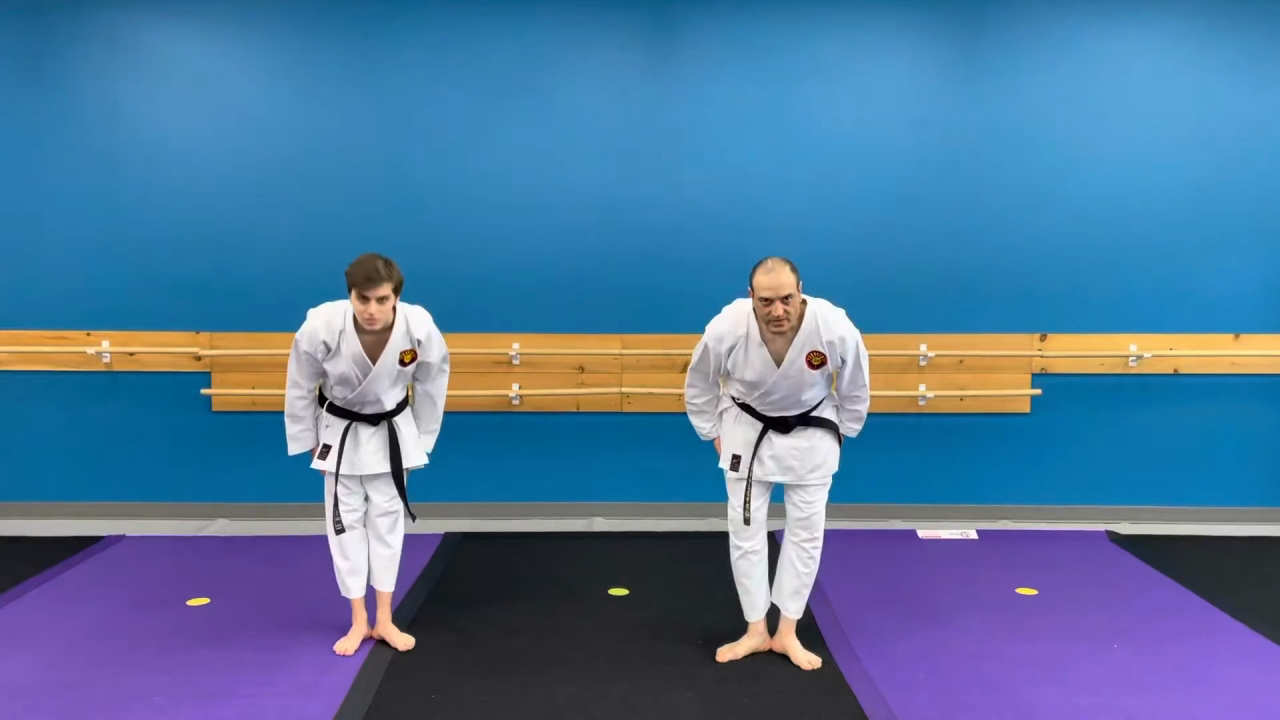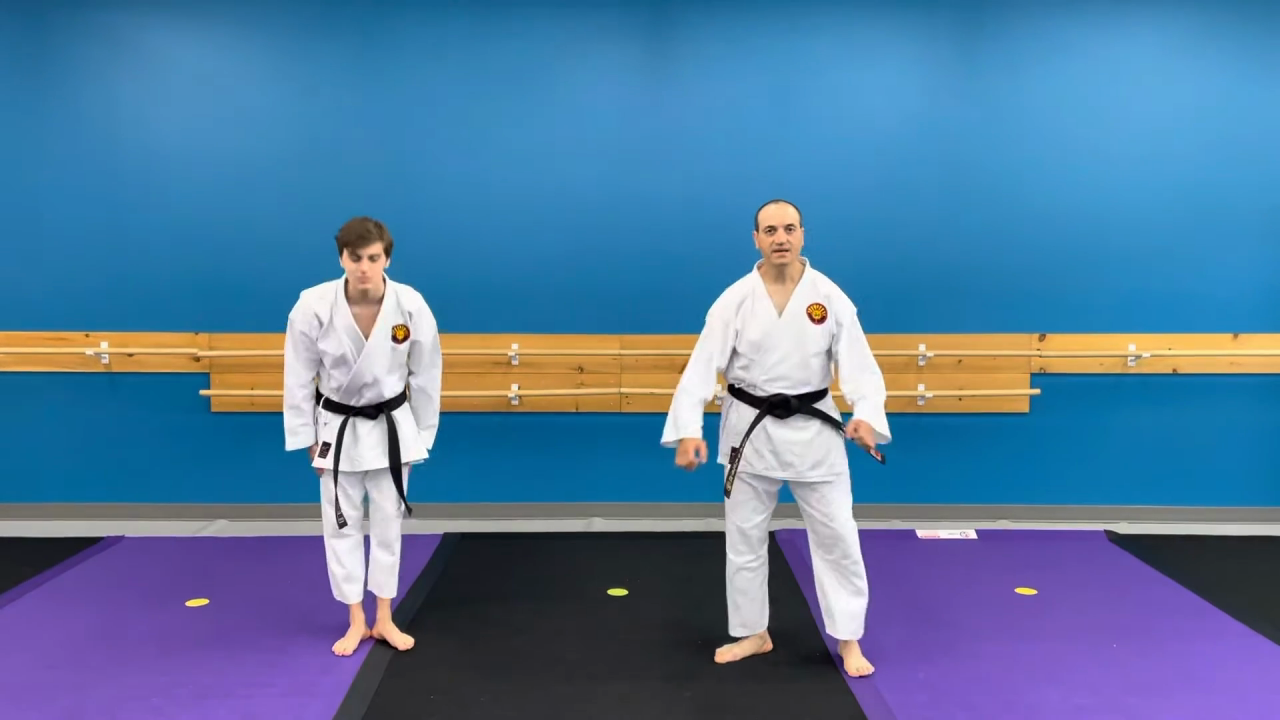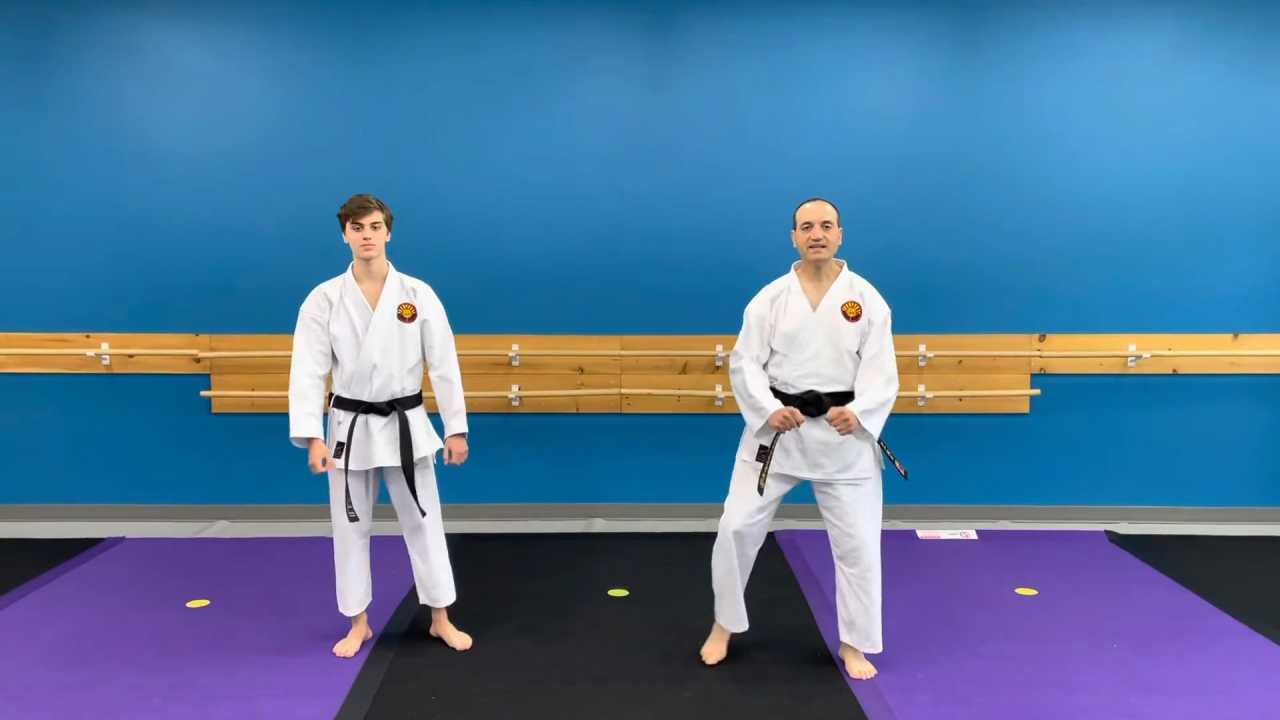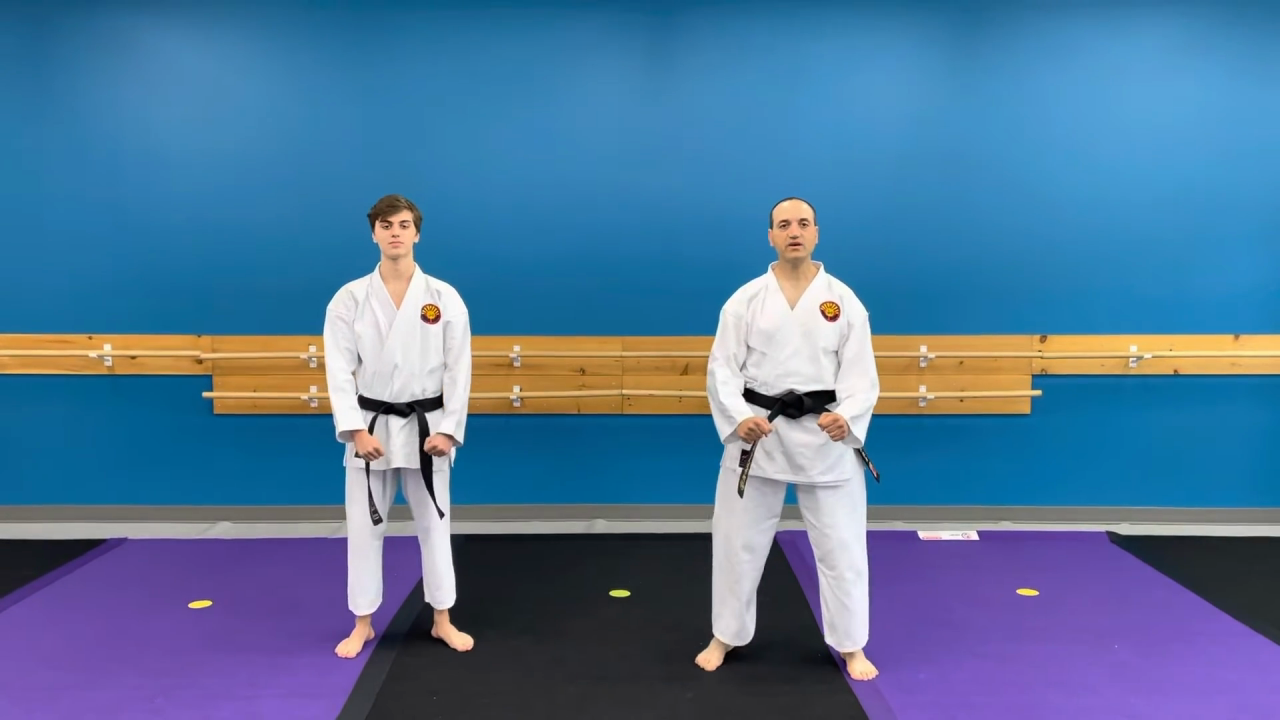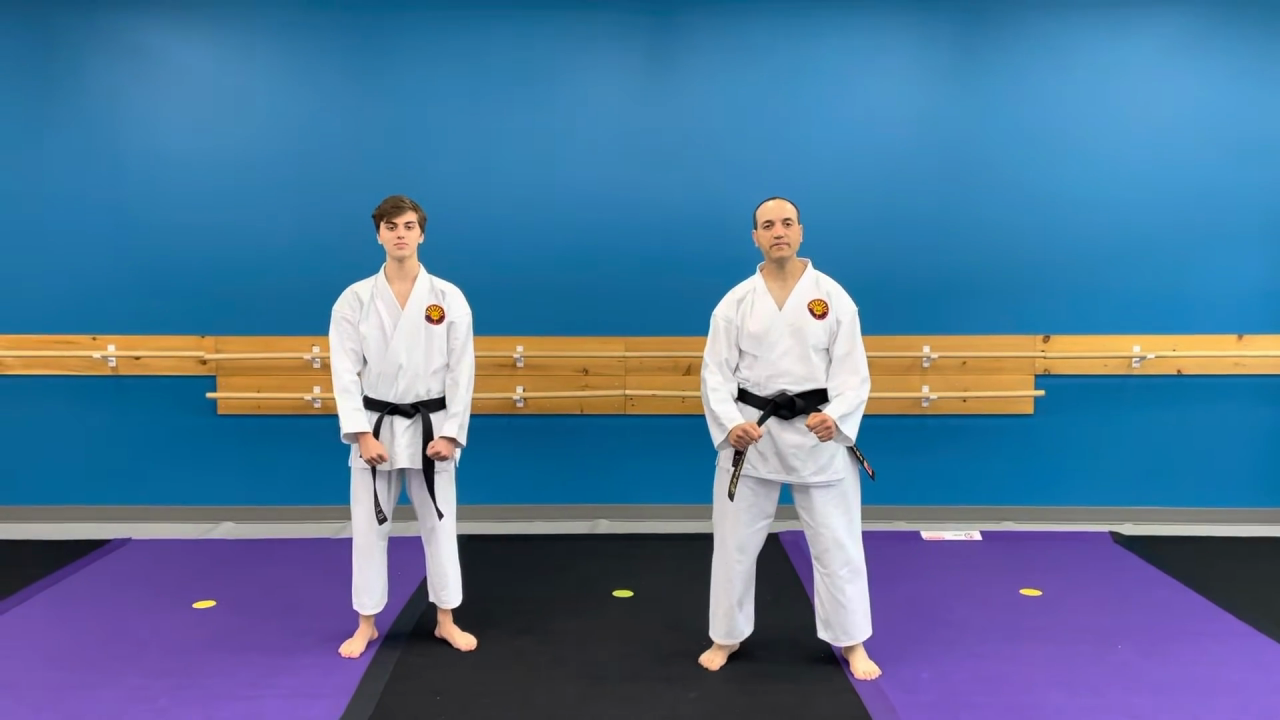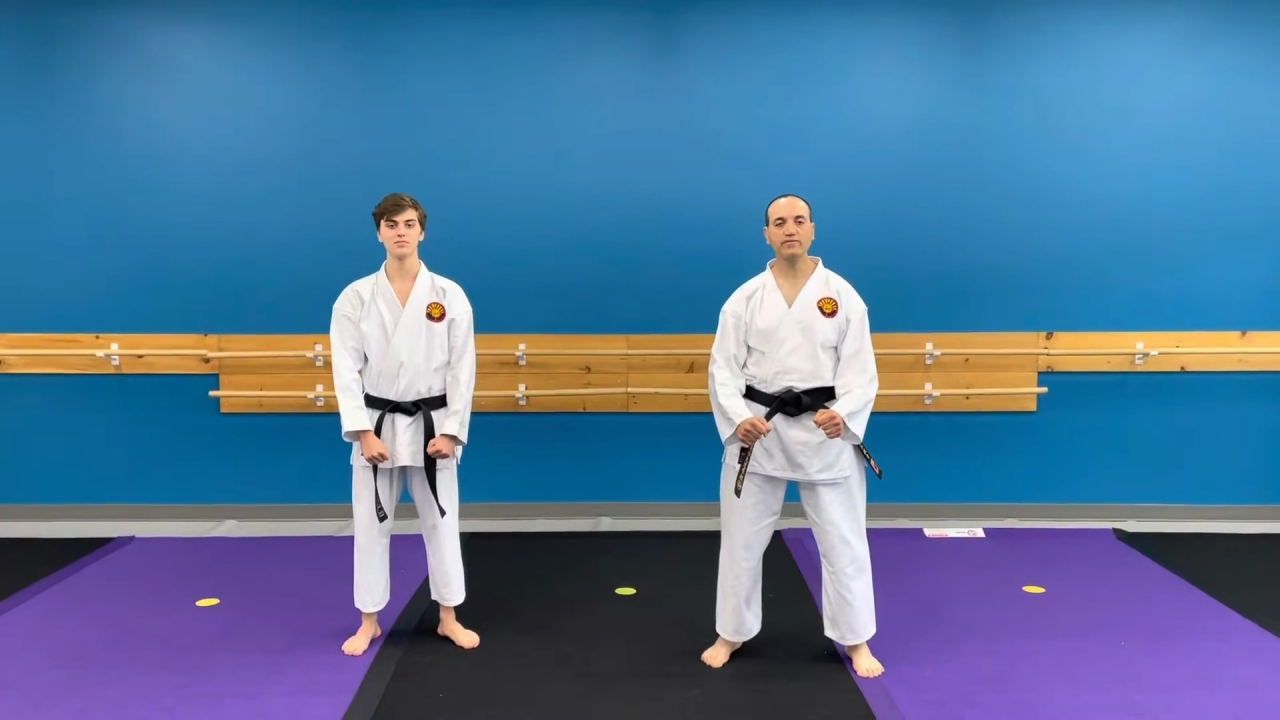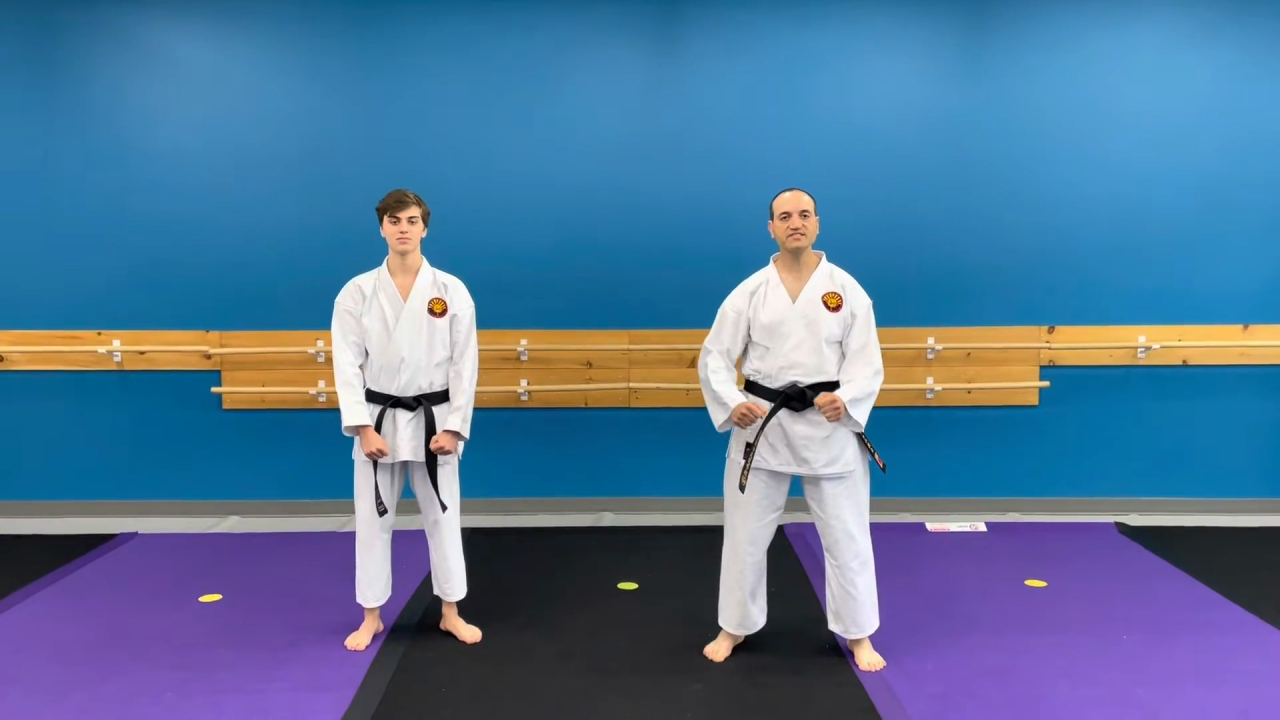
dt=0.5s
person 1, frame 1
left shoulder: (836, 328)
right shoulder: (725, 329)
left elbow: (854, 387)
right elbow: (700, 384)
left wrist: (841, 432)
right wrist: (714, 431)
left hip: (810, 432)
right hip: (748, 429)
left knee: (806, 530)
right knee: (746, 529)
left ankle: (787, 631)
right ankle: (757, 629)
person 1, frame 2
left shoulder: (830, 296)
right shoulder: (735, 299)
left elbow: (857, 362)
right elbow: (703, 366)
left wrist: (867, 415)
right wrist: (688, 429)
left hip: (813, 428)
right hip: (750, 427)
left knee: (836, 533)
right knee: (745, 536)
left ankle: (848, 639)
right ankle: (754, 633)
person 1, frame 3
left shoulder: (866, 298)
right shoulder: (770, 298)
left elbow: (882, 372)
right elbow: (745, 363)
left wrist: (858, 413)
right wrist: (769, 410)
left hip: (844, 432)
right hip: (776, 428)
left knee: (857, 543)
right knee: (738, 526)
left ankle: (853, 643)
right ankle: (727, 623)
person 1, frame 4
left shoulder: (843, 300)
right shoulder: (746, 300)
left elbow: (860, 373)
right elbow: (722, 367)
left wrist: (847, 416)
right wrist: (738, 418)
left hip: (825, 435)
right hip: (757, 432)
left knee: (842, 545)
right knee: (738, 540)
left ankle: (851, 645)
right ankle: (725, 636)
person 1, frame 5
left shoulder: (831, 296)
right shoulder: (735, 302)
left elbow: (852, 371)
right elbow: (716, 372)
left wrist: (835, 417)
right wrist: (729, 424)
left hip: (818, 433)
right hip: (751, 433)
left knee: (837, 543)
right knee: (735, 542)
left ankle: (852, 642)
right ankle: (727, 636)
person 1, frame 6
left shoulder: (842, 294)
right shoulder: (745, 298)
left elbow: (861, 369)
right elbow: (724, 367)
left wrist: (844, 414)
right wrist: (738, 419)
left hip: (826, 432)
right hip: (759, 430)
left knee: (843, 541)
right knee: (742, 539)
left ankle: (856, 640)
right ankle: (732, 633)
person 1, frame 7
left shoulder: (846, 289)
right shoulder: (749, 292)
left elbow: (868, 361)
right elbow: (714, 355)
left wrist: (847, 400)
right wrist: (731, 402)
left hip: (830, 427)
right hip: (761, 425)
left knee: (847, 536)
right knee: (746, 533)
left ankle: (858, 635)
right ankle: (734, 627)
person 2, frame 1
left shoulder: (421, 328)
right shoulder: (320, 327)
left elbow: (432, 384)
right elbow: (300, 389)
left wrist: (422, 439)
right wrist: (309, 440)
left hip: (390, 429)
right hip: (340, 429)
left knee: (387, 518)
right knee: (345, 518)
left ankle: (383, 618)
right ankle: (359, 620)
person 2, frame 2
left shoulder: (411, 305)
right shoulder: (312, 306)
left elbow: (425, 377)
right elbow: (299, 379)
left wrist: (422, 437)
right wrist: (307, 439)
left hip: (390, 426)
right hip: (338, 427)
left knee: (388, 520)
right knee: (341, 522)
left ankle: (384, 618)
right ankle: (357, 620)
person 2, frame 3
left shoulder: (419, 294)
right shoulder: (323, 299)
left elbow: (443, 364)
right elbow: (308, 370)
left wrist: (456, 428)
right wrist: (313, 436)
left hip: (407, 425)
right hip: (350, 427)
left knee: (424, 522)
right knee: (351, 527)
left ankle: (440, 618)
right ankle: (358, 623)
person 2, frame 4
left shoulder: (444, 297)
right shoulder: (349, 298)
left elbow: (458, 368)
right elbow: (339, 370)
left wrist: (448, 429)
right wrist: (356, 430)
left hip: (426, 426)
right hip: (371, 427)
left knee: (433, 524)
right knee: (364, 526)
left ankle: (442, 620)
right ankle: (363, 624)
person 2, frame 5
left shoulder: (449, 298)
right shoulder: (355, 299)
left elbow: (461, 370)
right elbow: (345, 371)
left wrist: (450, 432)
right wrist: (361, 433)
left hip: (431, 426)
right hip: (376, 427)
left knee: (439, 524)
right knee: (369, 526)
left ankle: (446, 620)
right ankle: (366, 623)
person 2, frame 6
left shoulder: (449, 294)
right shoulder: (355, 297)
left elbow: (462, 367)
right elbow: (346, 369)
left wrist: (451, 431)
right wrist: (363, 432)
left hip: (432, 423)
right hip: (378, 424)
left knee: (441, 521)
right knee: (371, 523)
left ankle: (448, 618)
right ankle: (369, 621)
person 2, frame 7
left shoulder: (451, 290)
right shoulder: (357, 292)
left elbow: (464, 363)
right elbow: (347, 364)
left wrist: (454, 427)
right wrist: (363, 427)
left hip: (434, 419)
right hip: (379, 420)
left knee: (443, 516)
right knee: (373, 519)
left ankle: (451, 613)
right ankle: (371, 617)
